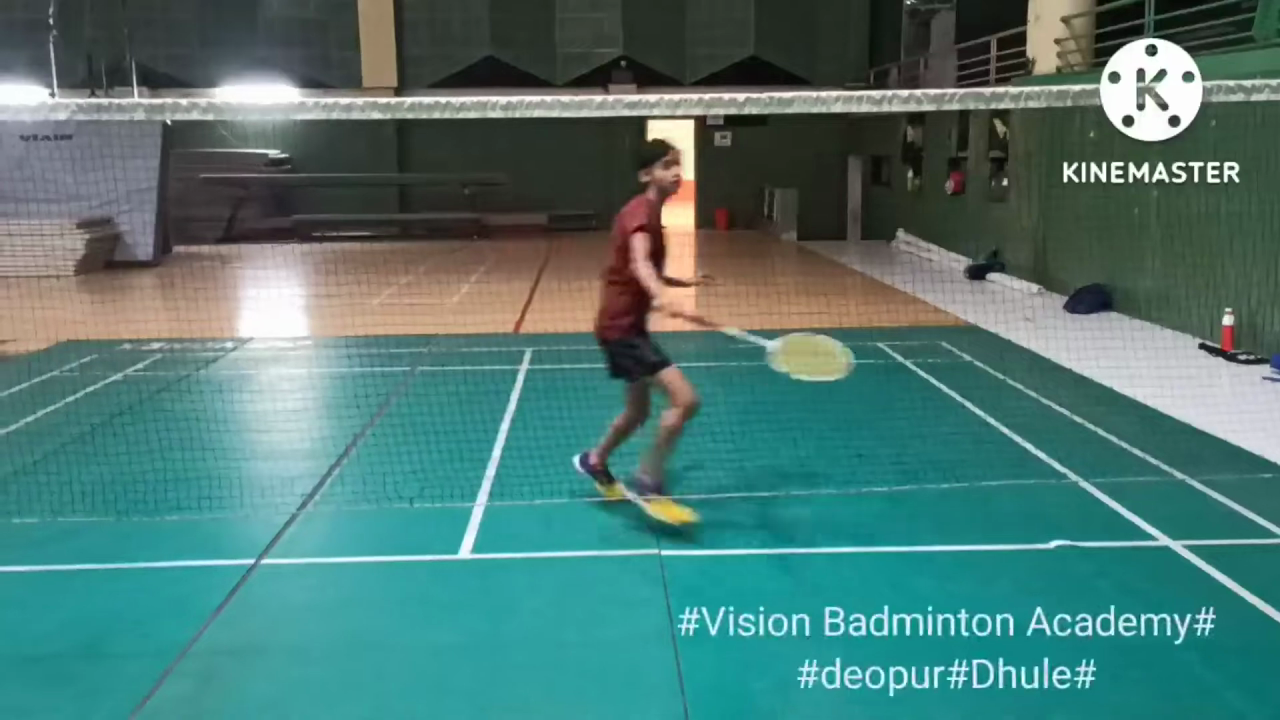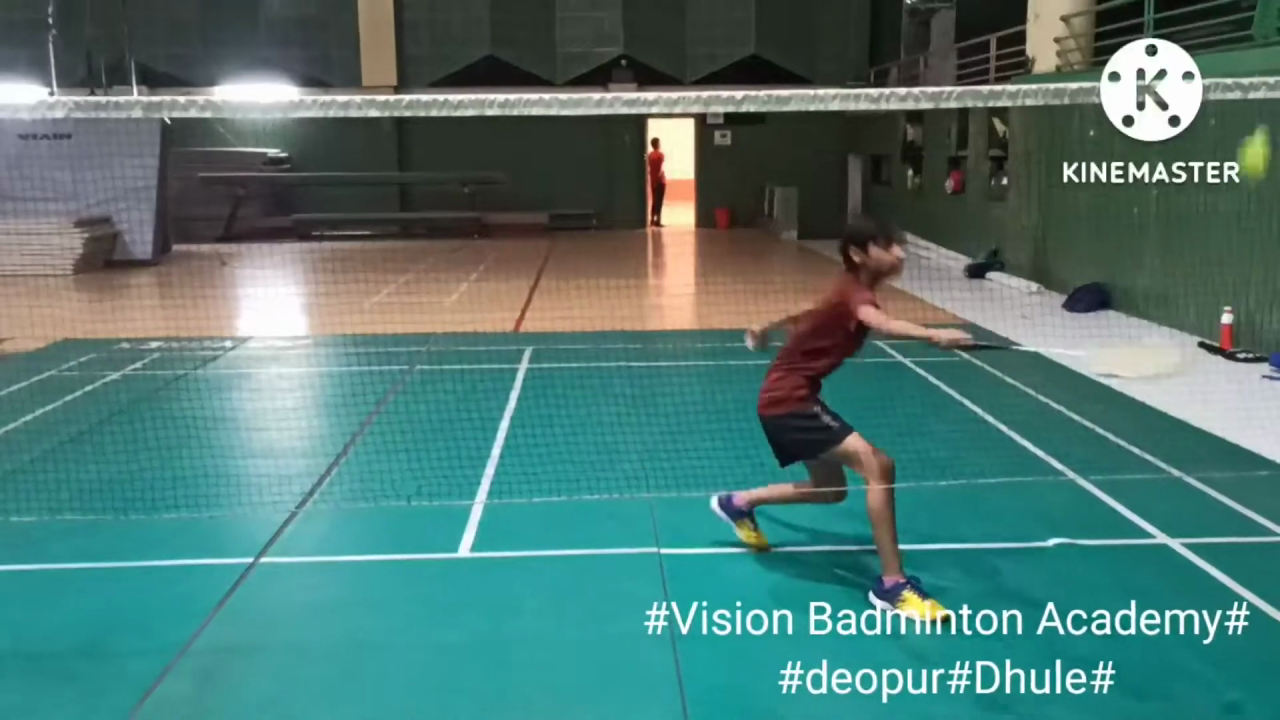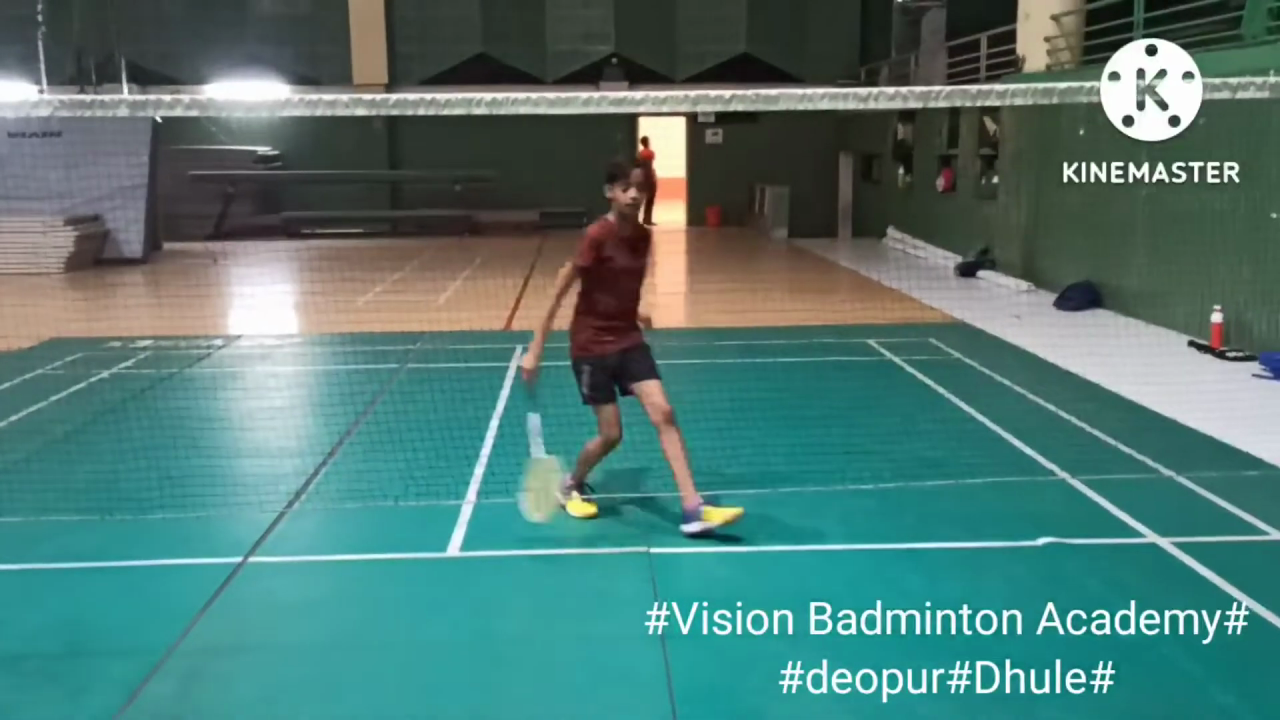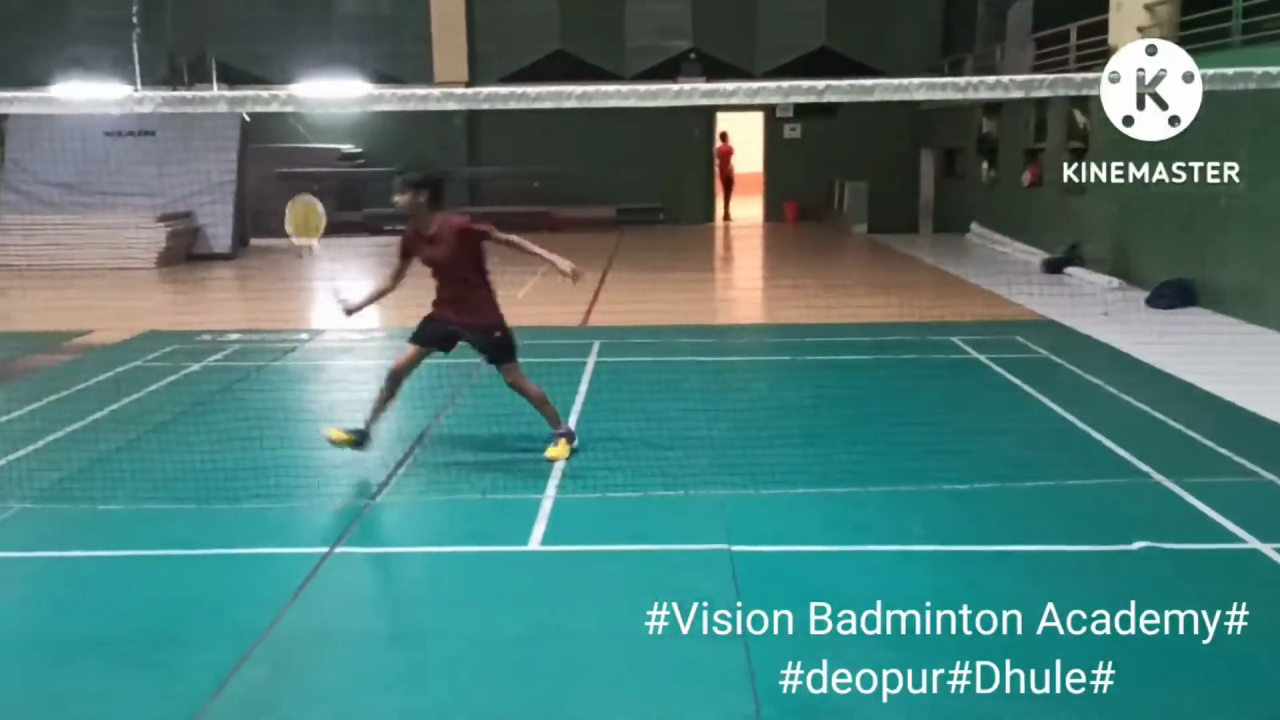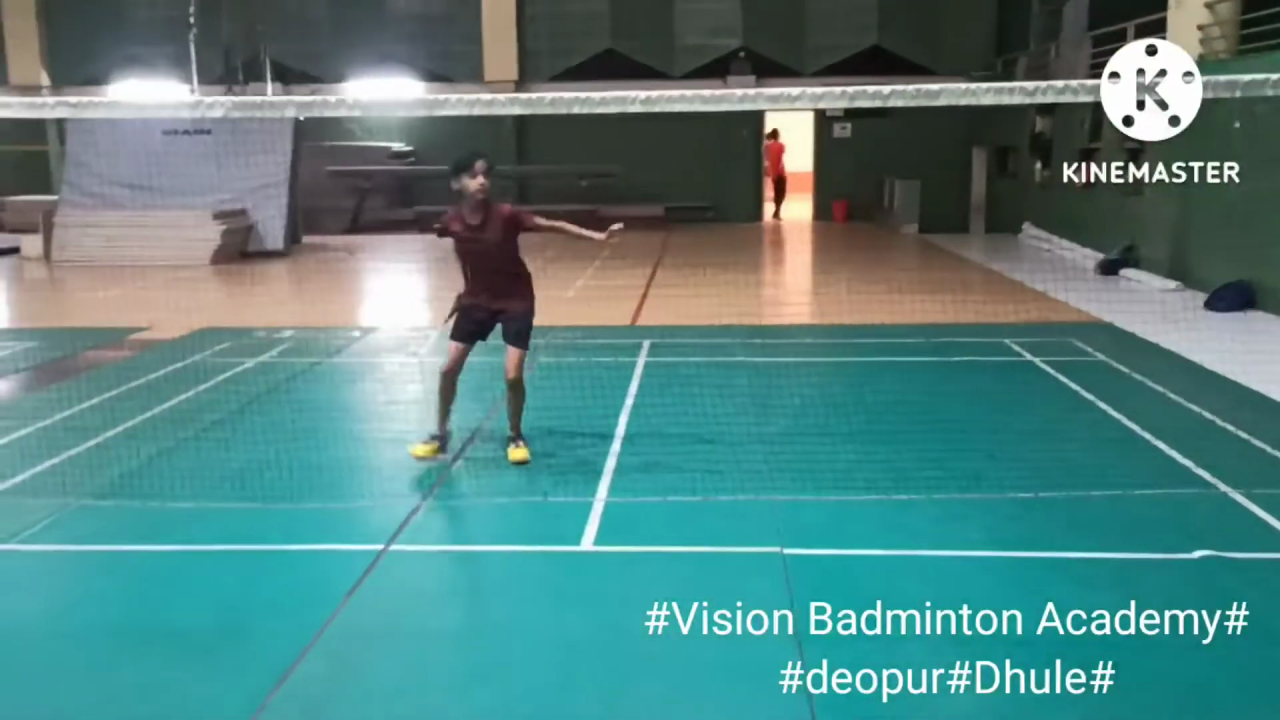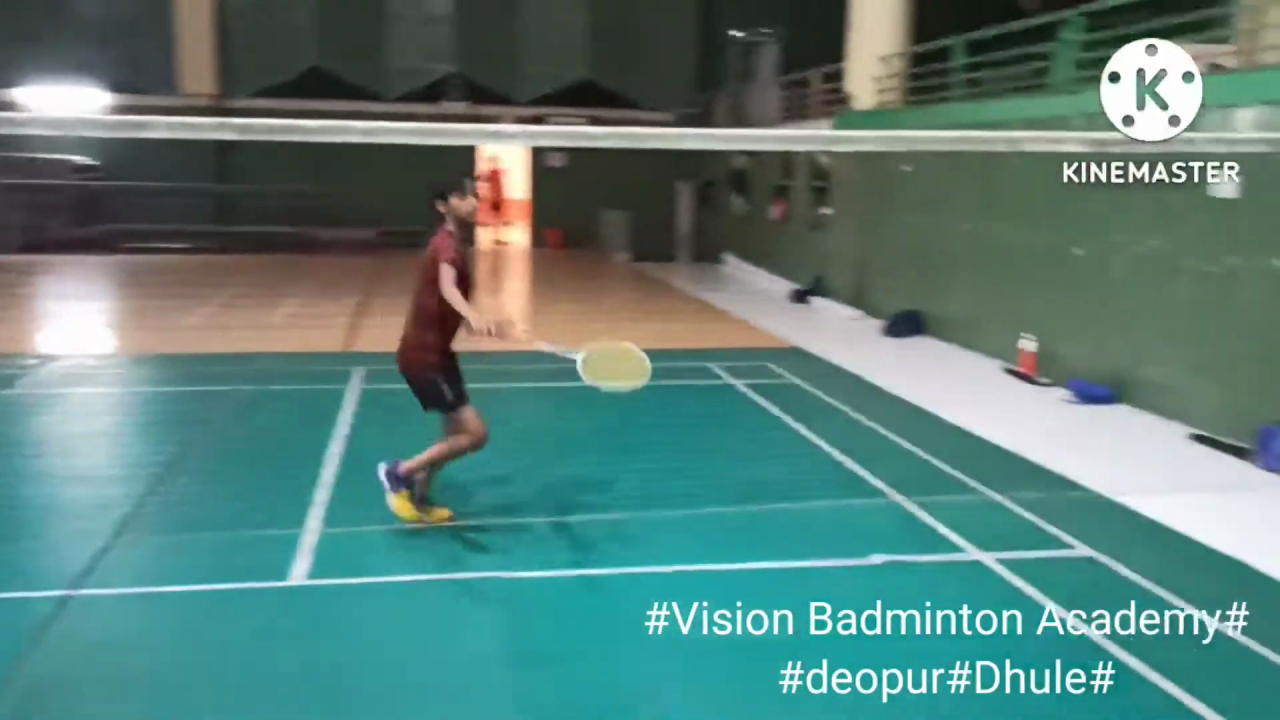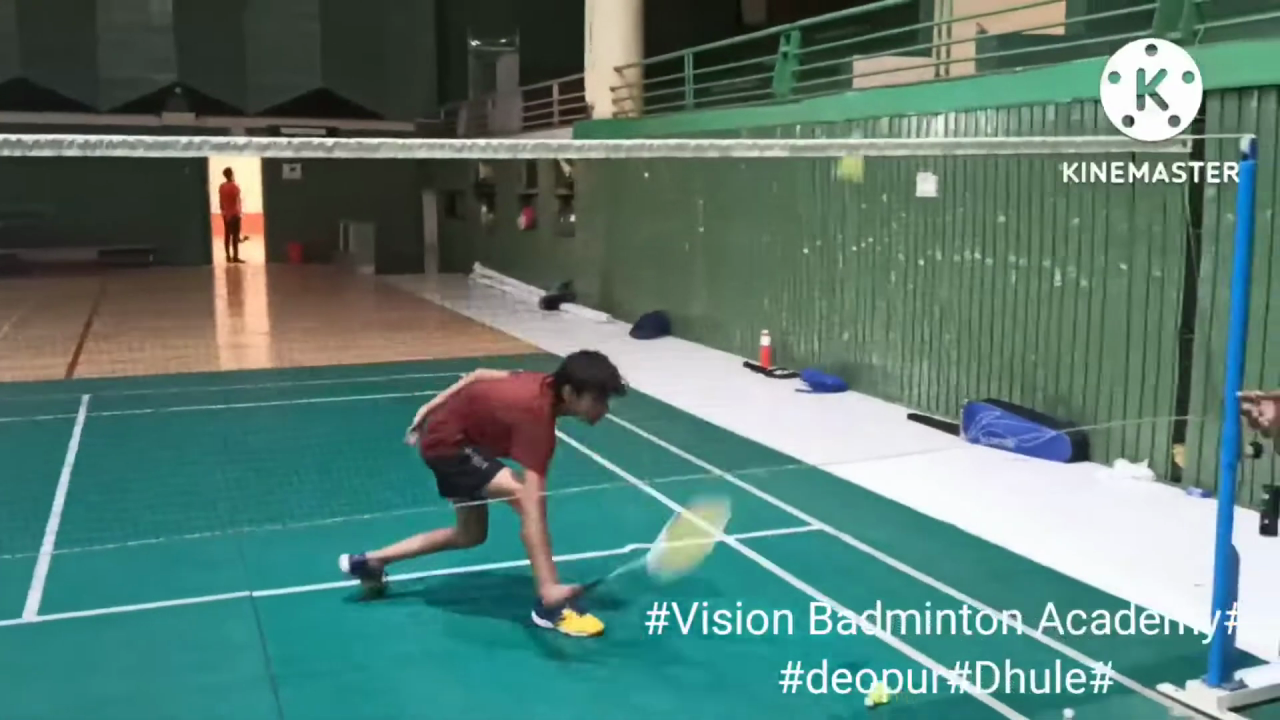
dt=0.7s
person 1, frame 1
left shoulder: (647, 212)
right shoulder: (641, 212)
right elbow: (639, 262)
left wrist: (680, 282)
right wrist: (661, 292)
left hip: (629, 324)
right hip: (621, 324)
left knee: (639, 411)
right knee: (686, 400)
left ankle: (595, 463)
right ankle: (650, 486)
person 1, frame 2
left shoulder: (852, 287)
right shoulder: (854, 293)
left elbow: (798, 316)
right elbow: (881, 323)
left wrist: (764, 330)
right wrist: (935, 335)
left hip: (787, 395)
right hip: (788, 399)
left knee: (832, 486)
right knee: (878, 466)
left ankle: (736, 504)
right ankle: (893, 585)
person 1, frame 3
left shoulder: (643, 236)
right shoulder: (597, 236)
right elbow: (558, 292)
right wrist: (535, 349)
left hip: (629, 339)
right hip: (593, 343)
left knee: (663, 415)
right knee: (611, 434)
left ankle: (693, 509)
right ankle: (572, 486)
person 1, frame 4
left shoulder: (458, 227)
right shoulder: (413, 235)
left elbow: (508, 240)
right elbow: (394, 280)
left wrist: (554, 259)
right wrist: (361, 304)
left hip: (481, 314)
right hip: (445, 312)
left knee: (515, 381)
right knee: (398, 370)
left ankle: (562, 432)
right ankle: (363, 432)
person 1, frame 5
left shoulder: (505, 216)
right shoulder: (451, 223)
left elbow: (553, 225)
left wrist: (598, 236)
right wrist: (466, 290)
left hip: (516, 301)
right hip: (477, 299)
left knee: (513, 375)
right knee: (449, 369)
left ankle: (516, 437)
right ankle: (440, 435)
person 1, frame 6
left shoulder: (456, 244)
right shoulder: (446, 244)
right elbow: (449, 291)
left wrist: (468, 318)
right wrist: (472, 318)
left hip: (437, 350)
right hip: (423, 356)
left knee: (455, 434)
right knee: (473, 436)
left ankle: (420, 497)
right ankle: (399, 473)
person 1, frame 7
left shoulder: (542, 383)
right shoulder: (537, 424)
left elbow: (479, 375)
right elbow: (531, 503)
left wrist: (430, 408)
right wrist: (547, 583)
left hip: (446, 429)
right hip: (446, 443)
left knee: (470, 533)
right knee: (527, 501)
left ankle: (369, 563)
right ankle: (551, 606)
